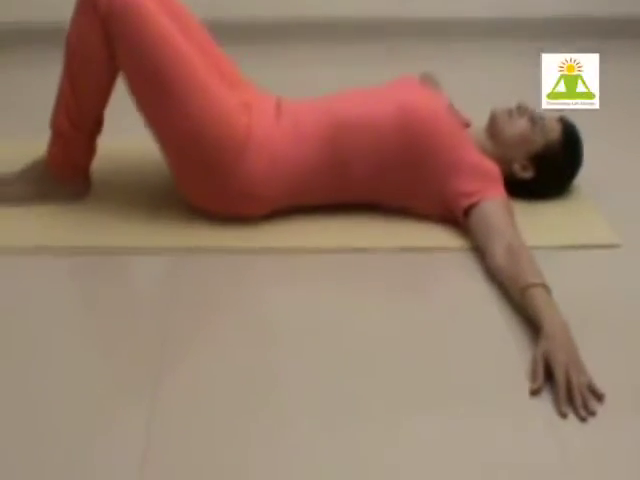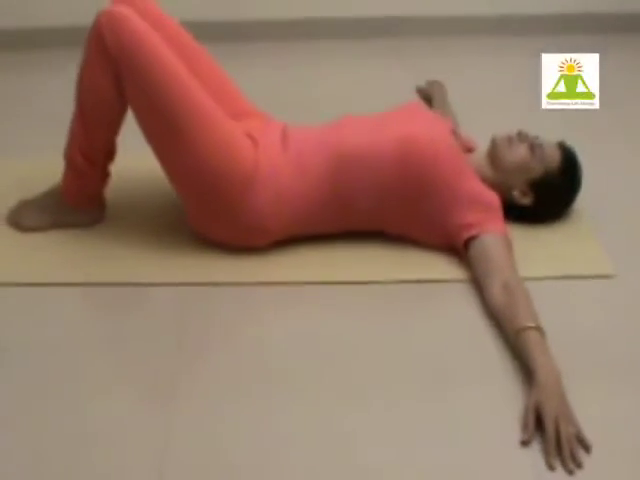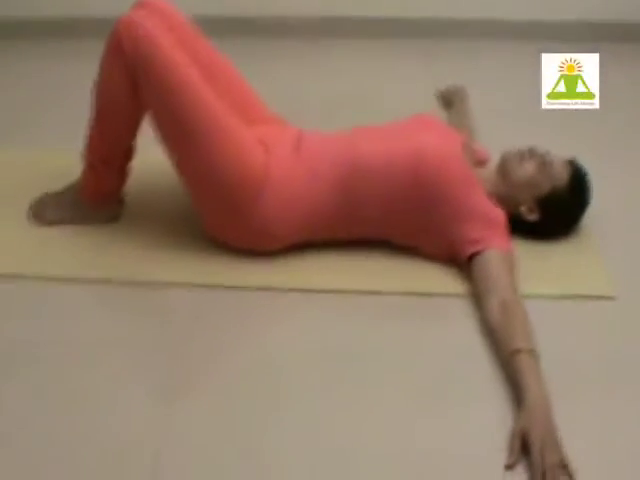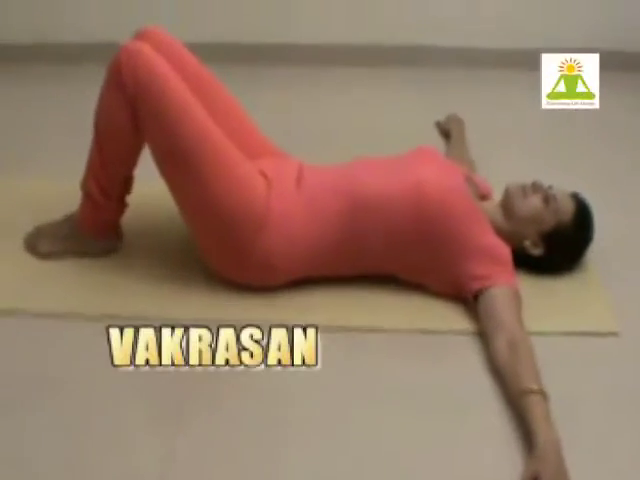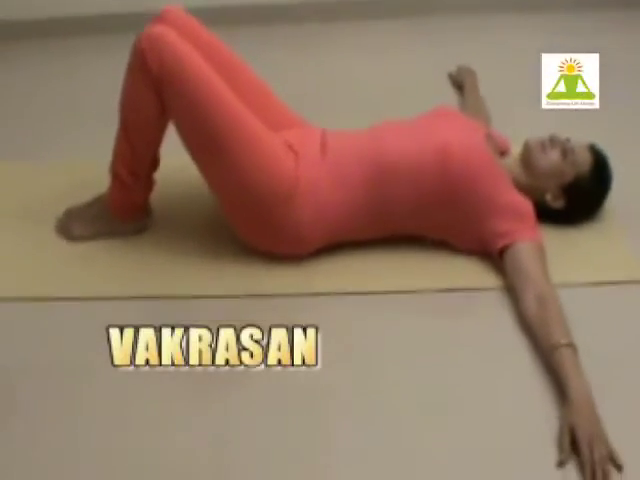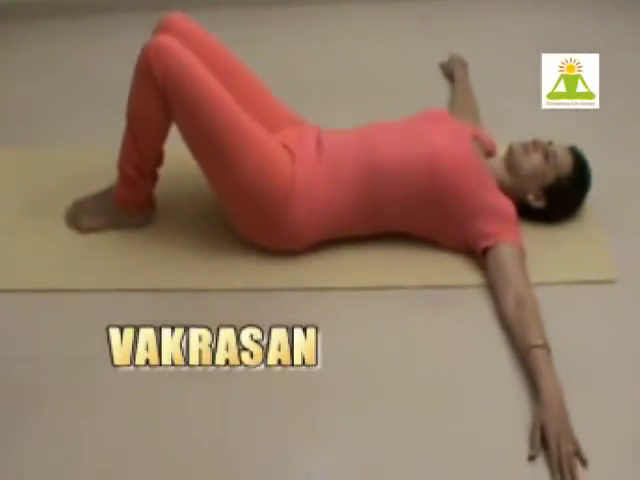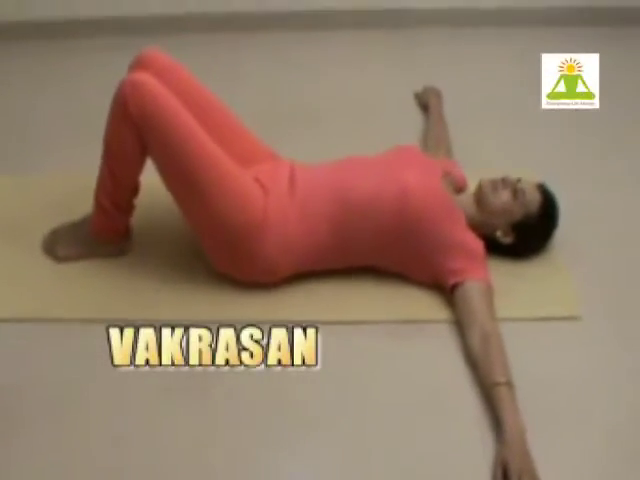
dt=0.4s
person 1, frame 1
left shoulder: (479, 179)
right shoulder: (457, 132)
left elbow: (504, 249)
left wrist: (552, 325)
left hip: (237, 166)
right hip: (257, 115)
left ankle: (65, 169)
right ankle: (67, 160)
person 1, frame 2
left shoulder: (477, 207)
right shoulder: (457, 150)
left elbow: (502, 285)
left wrist: (545, 373)
right wrist: (439, 96)
left hip: (244, 193)
right hip: (264, 143)
left ankle: (78, 198)
right ankle: (82, 190)
person 1, frame 3
left shoulder: (484, 221)
right shoulder: (469, 158)
left elbow: (501, 302)
left wrist: (535, 401)
right wrist: (458, 99)
left hip: (257, 198)
right hip: (276, 146)
left ankle: (97, 195)
right ankle: (103, 183)
person 1, frame 4
left shoulder: (488, 256)
right shoulder: (472, 191)
left elbow: (507, 339)
right wrist: (456, 127)
left hip: (257, 230)
right hip: (277, 178)
left knee: (134, 64)
right knee: (150, 41)
left ankle: (94, 227)
right ankle: (98, 219)
person 1, frame 5
left shoulder: (511, 213)
right shoulder: (490, 147)
left elbow: (537, 296)
left wrist: (579, 397)
right wrist: (468, 78)
left hip: (287, 203)
right hip: (302, 150)
left knee: (156, 46)
right knee: (170, 21)
left ankle: (123, 208)
right ankle: (129, 195)
person 1, frame 6
left shoulder: (495, 215)
right shoulder: (476, 144)
left elbow: (516, 296)
right elbow: (461, 107)
left wrist: (550, 398)
right wrist: (459, 70)
left hip: (284, 200)
right hip: (298, 144)
left knee: (160, 56)
right knee: (172, 28)
left ankle: (129, 202)
right ankle: (135, 188)
person 1, frame 7
left shoulder: (463, 252)
right shoulder: (447, 178)
left elbow: (482, 331)
right elbow: (435, 140)
left wrist: (513, 432)
right wrist: (433, 102)
left hip: (257, 232)
right hip: (272, 178)
left knee: (136, 92)
right knee: (149, 63)
left ankle: (106, 231)
right ankle: (110, 221)
